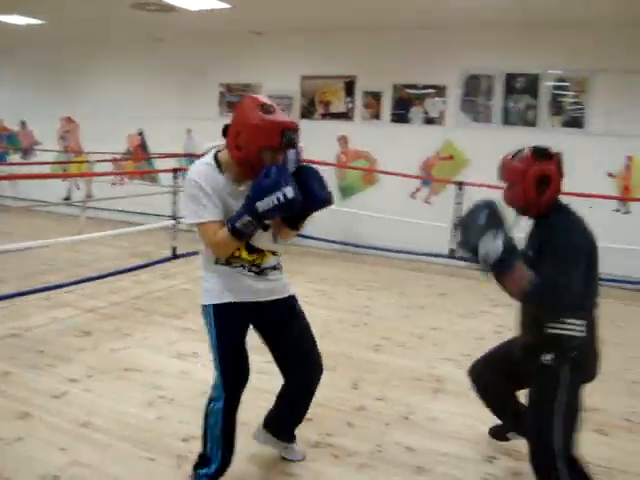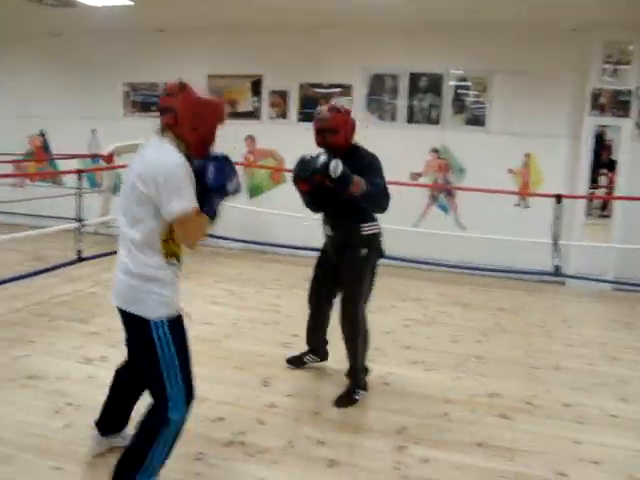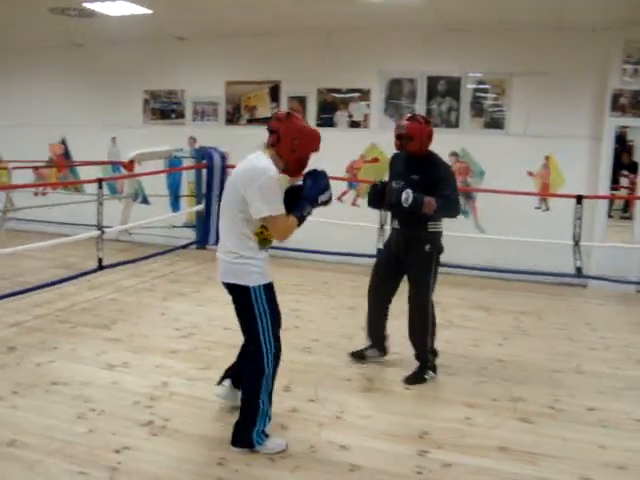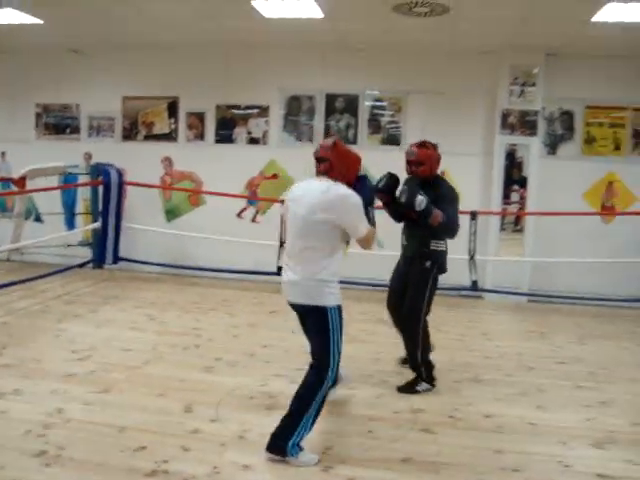
dt=1s
person 1, frame 1
left shoulder: (276, 169)
right shoulder: (202, 177)
left elbow: (282, 234)
right elbow: (217, 245)
left wrist: (301, 204)
right wrist: (255, 208)
left hip: (271, 288)
right hip: (225, 293)
left knee: (307, 368)
right knee: (230, 387)
left ankle: (277, 430)
person 1, frame 2
left shoulder: (150, 154)
right shoulder: (172, 164)
right elbow: (189, 235)
left wrist: (199, 190)
right wrist: (213, 196)
left hip: (132, 287)
right hip: (151, 295)
left knee: (141, 366)
right knee: (175, 398)
left ankle: (108, 432)
person 1, frame 3
left shoulder: (256, 165)
right shoulder: (264, 172)
right elbow: (280, 230)
left wrist: (298, 198)
right wrist: (308, 201)
left hip: (236, 267)
right hip: (248, 272)
left knee: (260, 335)
right knee: (266, 350)
left ankle: (233, 382)
right ankle: (250, 433)
person 1, frame 4
left shoulder: (295, 192)
right shoulder: (344, 196)
right elbow: (367, 243)
right wrist: (367, 204)
left hip: (292, 287)
right hip: (319, 291)
left knee: (324, 349)
right knee: (324, 365)
left ankle: (331, 381)
right ankle: (285, 443)
person 2, frame 1
left shoulder: (564, 232)
right shoulder: (550, 223)
left elbow: (556, 299)
right elbow: (536, 276)
left wrist: (501, 259)
right wrist: (501, 251)
left hip: (561, 350)
right hip: (540, 341)
left knee: (550, 446)
right knee: (485, 374)
right ankle: (522, 425)
person 2, frame 2
left shoulder: (365, 160)
right shoulder: (320, 159)
left elbow: (380, 202)
right elbow: (315, 205)
left wrist: (344, 177)
right wrist: (304, 184)
left hip: (361, 245)
right hip: (334, 242)
left knee: (352, 312)
right knee: (318, 301)
left ankle: (357, 382)
right ankle: (316, 351)
person 2, frame 3
left shoulder: (439, 168)
right shoulder: (398, 160)
left elbow: (452, 209)
left wrist: (414, 200)
right wrist: (381, 195)
left hip: (424, 242)
right hip: (398, 237)
left knee: (419, 302)
right knee: (378, 292)
left ankle: (426, 363)
right ankle: (377, 345)
person 2, frame 4
left shoulder: (445, 191)
right shoulder: (411, 183)
left elbow: (450, 229)
right elbow: (399, 217)
left wrist: (423, 207)
right wrist: (387, 198)
left hip: (429, 258)
right hip: (409, 253)
left knee: (413, 316)
right knee: (395, 304)
left ankle: (424, 376)
right ankle: (415, 352)
